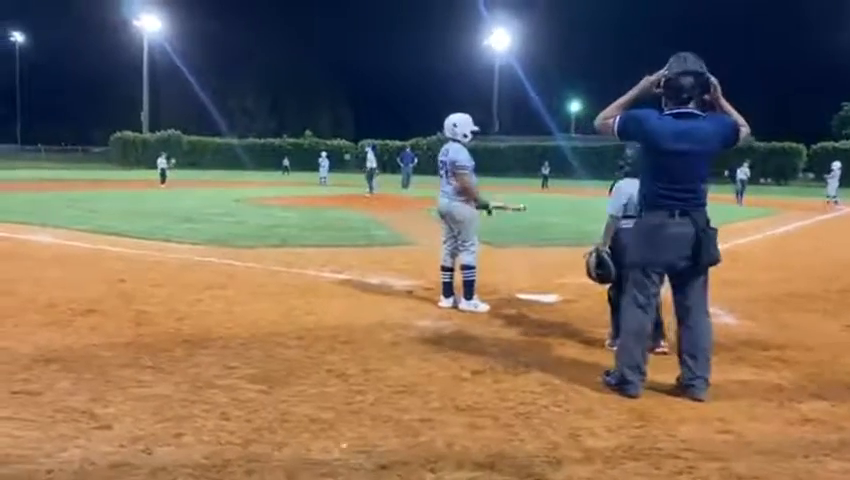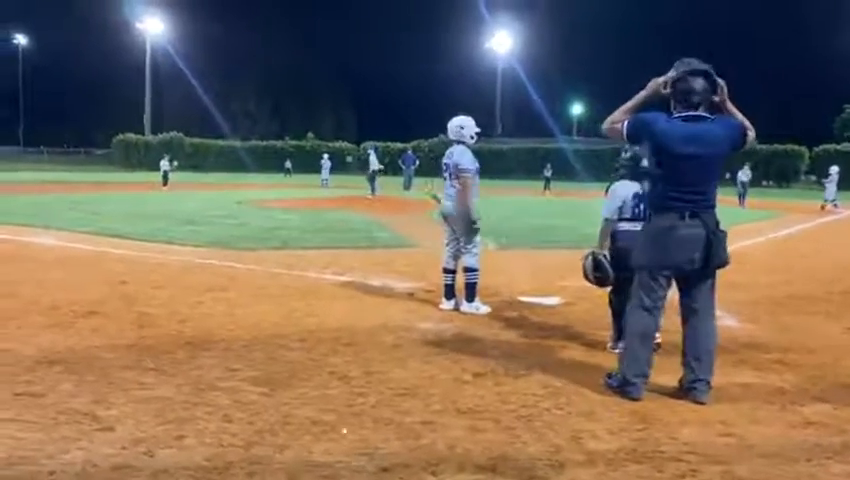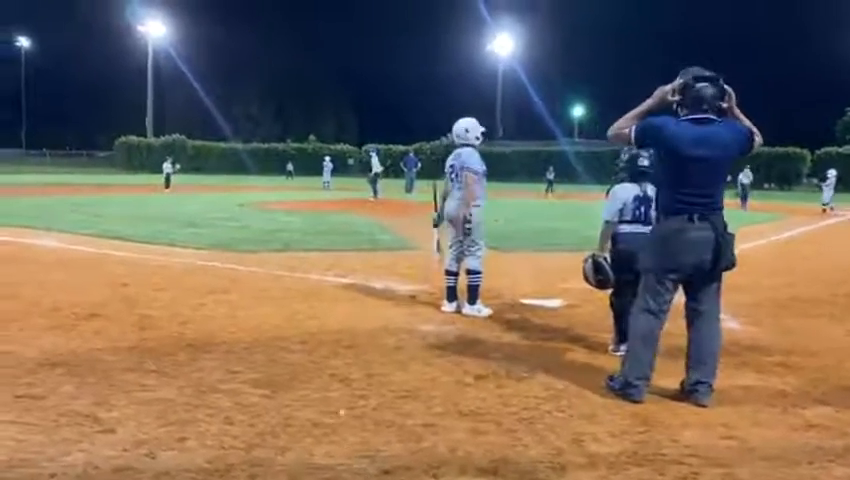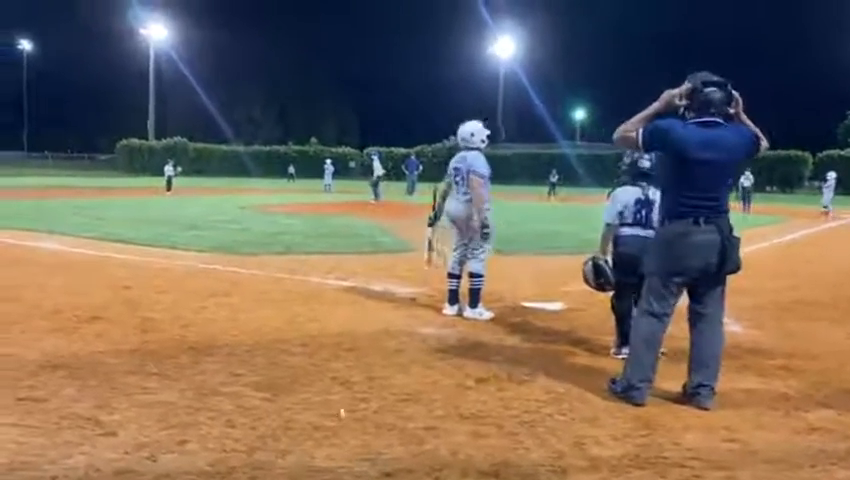
dt=0.2s
person 1, frame 1
left shoulder: (647, 122)
right shoulder: (715, 127)
left elbow: (601, 123)
right elbow: (744, 130)
left wrist: (638, 90)
right wrist: (720, 100)
left hip: (654, 227)
right hip: (695, 229)
left knee: (638, 305)
right knee: (694, 308)
left ankle: (629, 378)
right ankle: (695, 382)
person 1, frame 2
left shoulder: (656, 124)
right shoulder: (724, 130)
left elbow: (609, 126)
right elbow: (750, 133)
left wrist: (646, 94)
right wrist: (726, 104)
left hip: (663, 230)
right hip: (704, 232)
left knee: (644, 307)
right knee: (700, 310)
left ankle: (631, 380)
right ankle: (698, 384)
person 1, frame 3
left shoulder: (665, 128)
right shoulder: (731, 133)
left elbow: (615, 133)
right elbow: (756, 139)
left wrist: (653, 102)
right wrist: (734, 111)
left hip: (672, 233)
right hip: (712, 235)
left knee: (649, 310)
right knee: (705, 313)
left ankle: (633, 382)
right ankle: (700, 387)
person 1, frame 4
left shoulder: (671, 130)
right shoulder: (738, 137)
left elbow: (621, 136)
right elbow: (761, 144)
left wrist: (659, 105)
right wrist: (740, 116)
left hip: (677, 236)
right hip: (717, 237)
left knee: (652, 312)
right knee: (709, 316)
left ankle: (635, 385)
right ankle: (702, 390)
person 2, frame 1
left shoulder: (623, 185)
left elbow: (614, 218)
left wrist: (603, 244)
left hip: (625, 237)
left knee: (619, 287)
left ankle: (618, 336)
right ankle: (657, 338)
person 2, frame 2
left shoulder: (619, 187)
left elbow: (609, 221)
left wrist: (601, 248)
left hip: (623, 241)
left knee: (621, 290)
left ankle: (621, 339)
person 2, frame 3
left shoulder: (620, 190)
right shoulder: (656, 192)
left elbow: (609, 224)
left wrist: (601, 250)
left hip: (625, 243)
right hip: (648, 244)
left knee: (622, 293)
left ankle: (622, 341)
person 2, frame 4
left shoulder: (621, 193)
right shoulder: (659, 195)
left elbow: (610, 227)
left wrist: (602, 252)
left hip: (626, 247)
right hip: (650, 247)
left knee: (623, 296)
left ankle: (623, 345)
person 3, frame 1
left shoulder: (444, 151)
right shoulder: (460, 151)
right elbow: (465, 183)
left wrist: (474, 200)
right wrist: (481, 201)
left hip: (444, 202)
right hip: (459, 204)
left knee: (449, 248)
right knee: (468, 249)
left ankle: (447, 296)
right ankle: (469, 299)
person 3, frame 2
left shoulder: (449, 154)
right shoulder: (464, 154)
right elbow: (465, 187)
right wrist: (472, 215)
left hip: (447, 205)
right hip: (461, 208)
left knee: (451, 250)
right knee: (470, 251)
left ankle: (448, 298)
right ankle: (470, 302)
person 3, frame 3
left shoulder: (453, 156)
right shoulder: (471, 155)
left elbow: (447, 187)
right elbow: (469, 186)
left wrist: (441, 211)
right wrist: (467, 215)
left hip: (451, 208)
right hip: (467, 209)
left knee: (455, 252)
right knee: (474, 253)
left ankle: (451, 301)
right ankle: (472, 304)
person 3, frame 4
left shoulder: (456, 159)
right shoulder: (477, 158)
left elbow: (445, 189)
right elbow: (477, 190)
left wrist: (436, 212)
right wrist: (483, 219)
left hip: (454, 209)
right hip: (471, 212)
left knee: (458, 255)
right knee: (477, 256)
left ankle: (452, 304)
right ankle: (473, 307)
